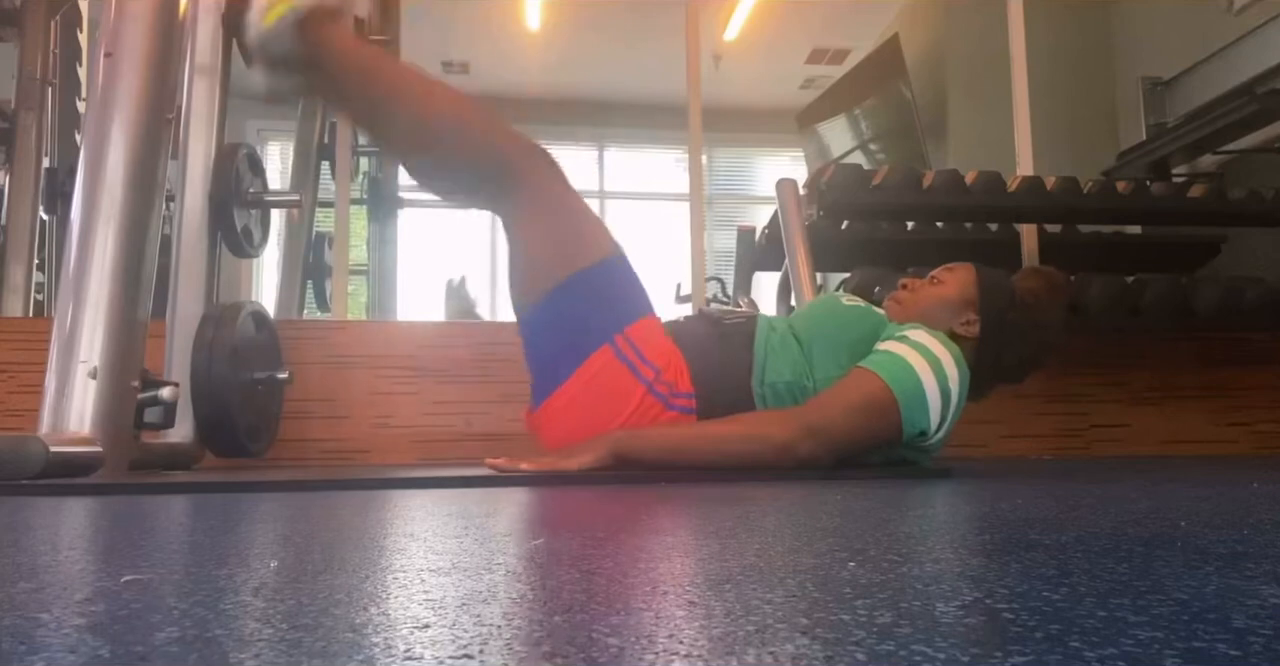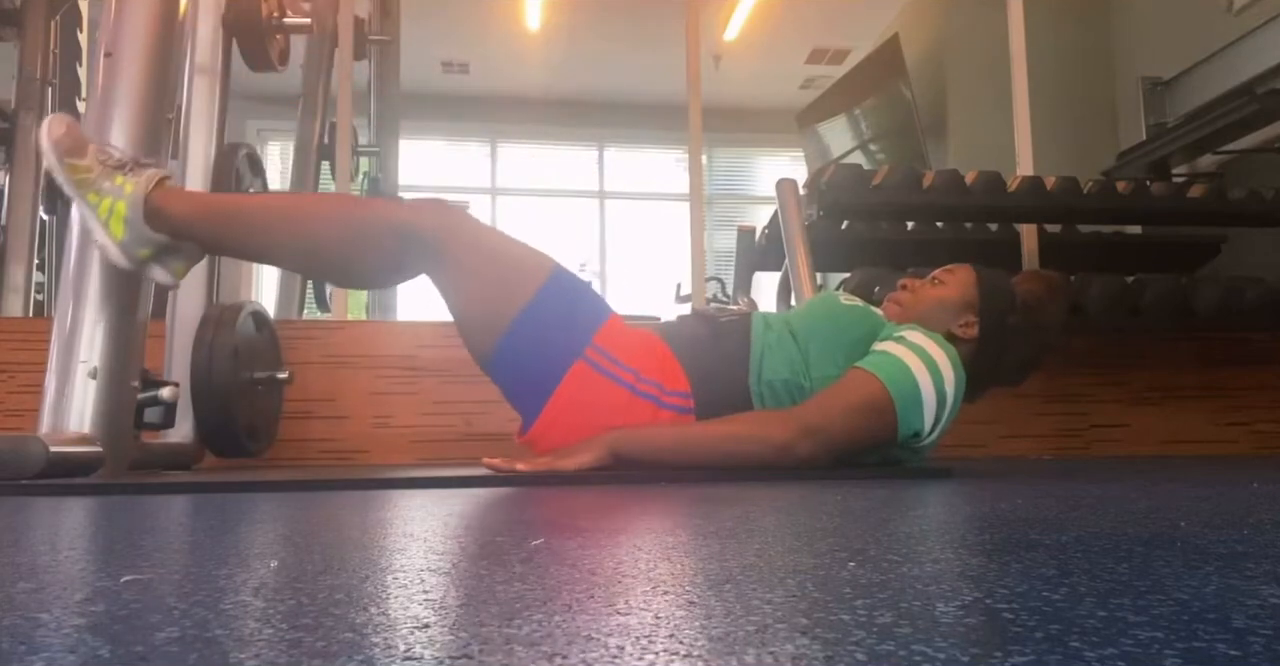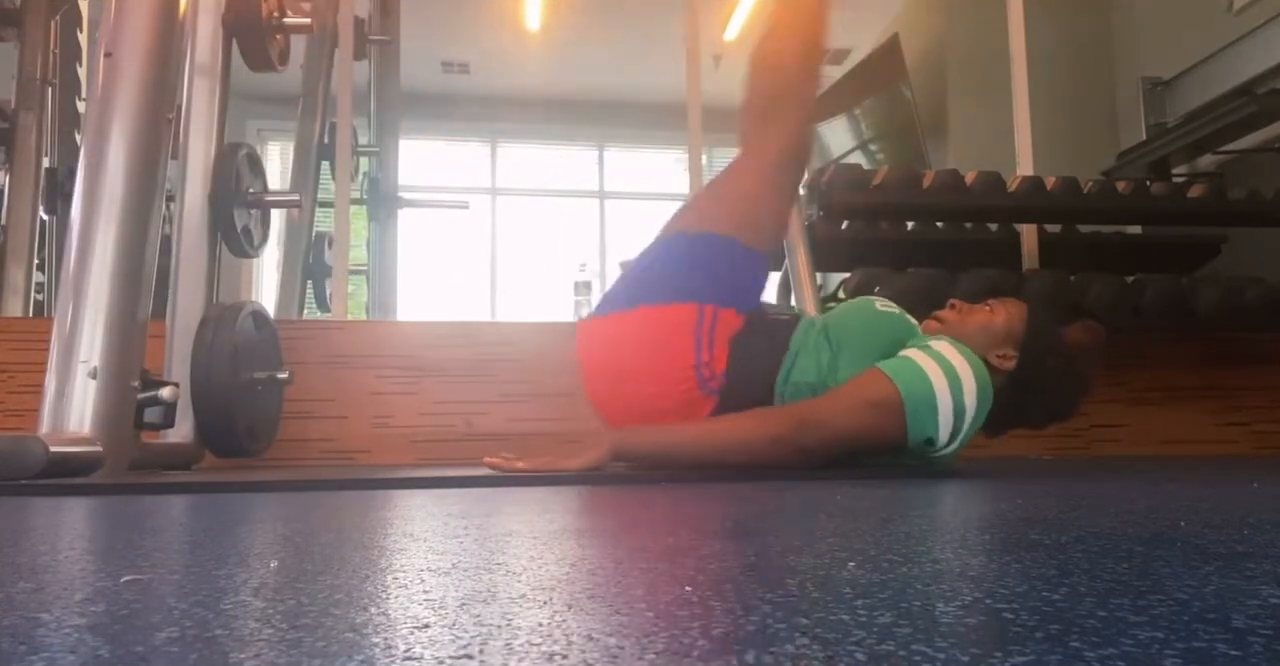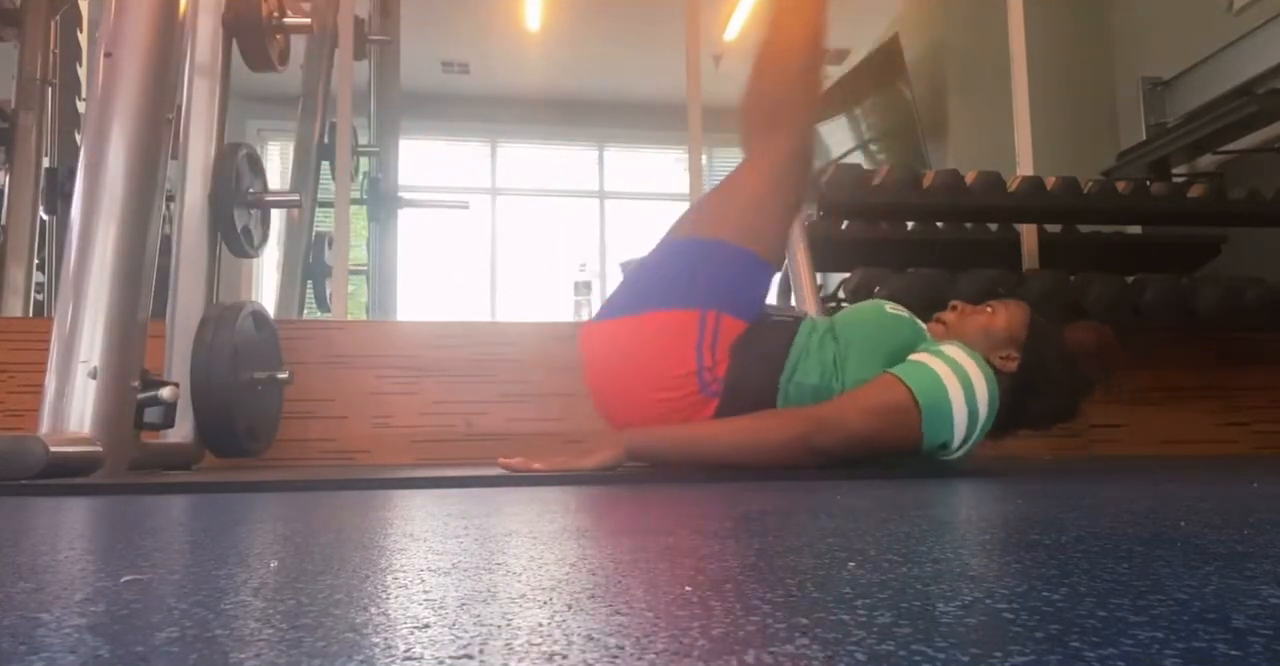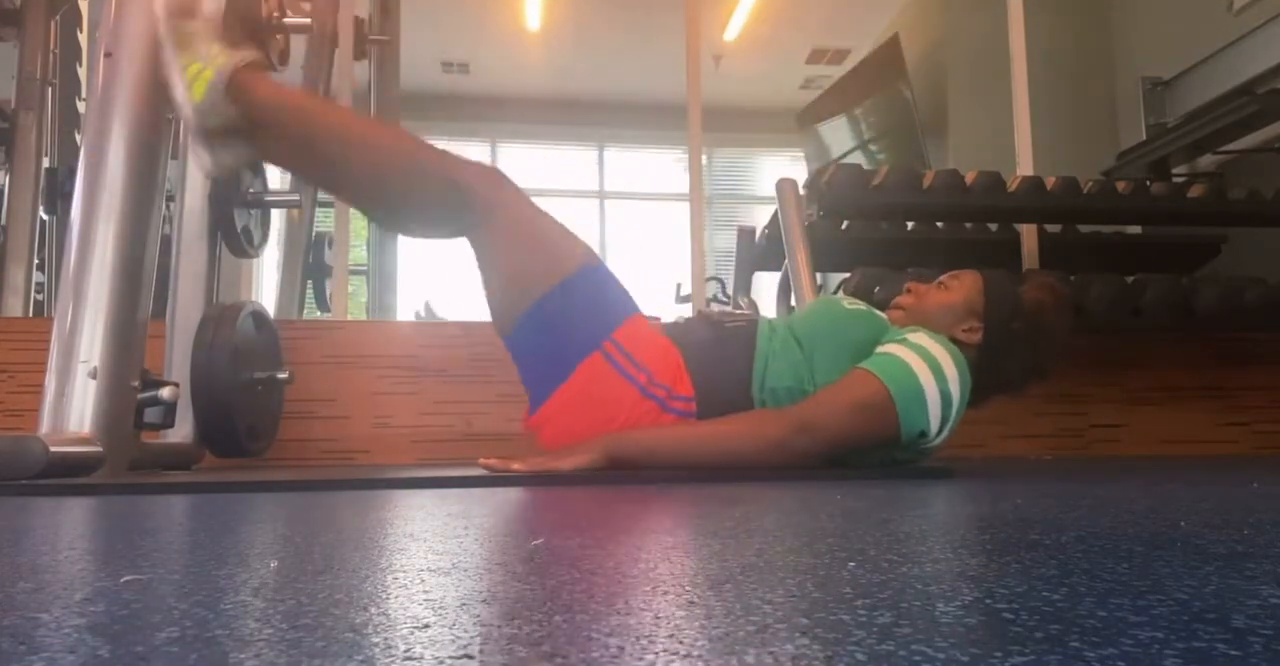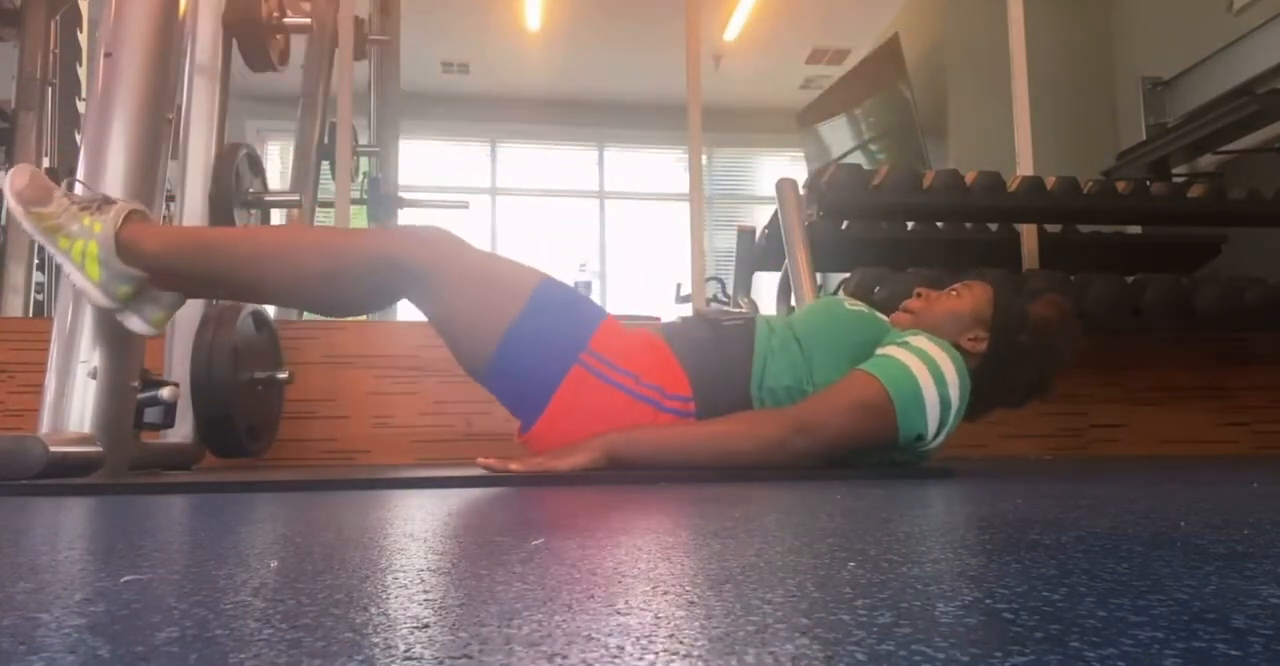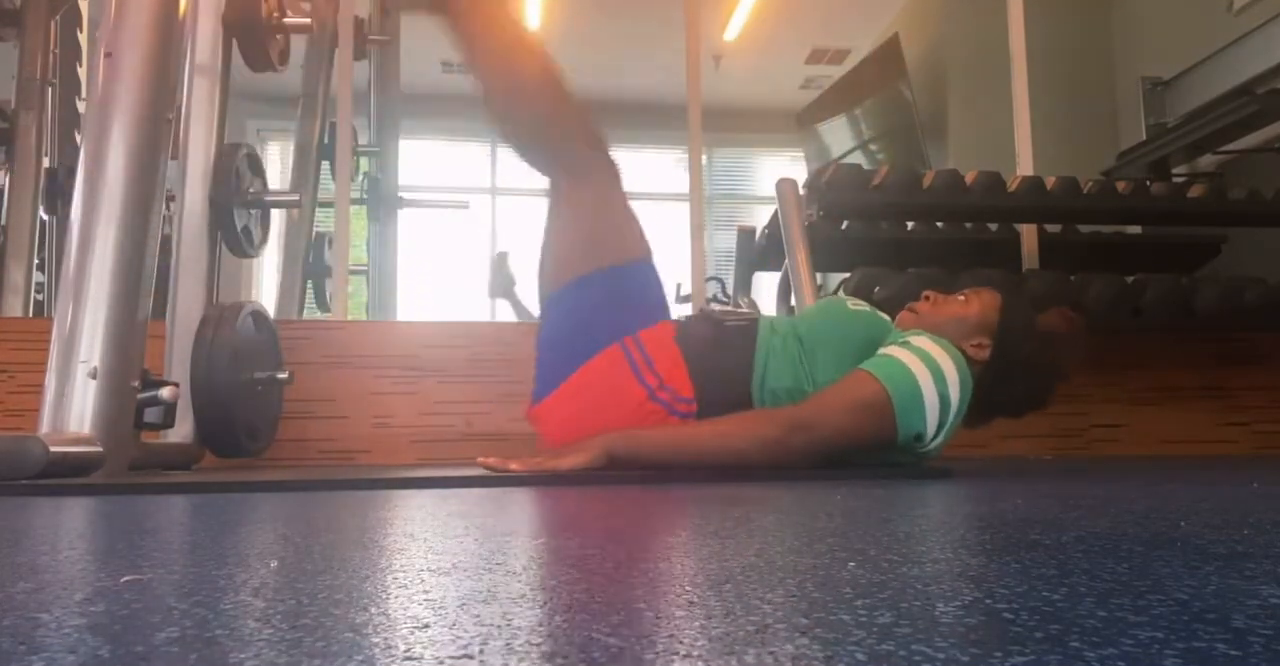
dt=0.7s
person 1, frame 1
left shoulder: (929, 366)
right shoulder: (900, 352)
left elbow: (800, 437)
left wrist: (610, 446)
left hip: (640, 399)
right hip: (652, 374)
left knee: (521, 173)
right knee: (518, 184)
person 1, frame 2
left shoulder: (927, 366)
right shoulder: (895, 347)
left elbow: (799, 435)
left wrist: (609, 442)
left hip: (638, 400)
right hip: (647, 378)
left knee: (435, 225)
right knee: (438, 231)
left ankle: (151, 205)
right ankle: (173, 217)
person 1, frame 3
left shoulder: (952, 375)
right shoulder: (940, 363)
left elbow: (804, 431)
left wrist: (614, 445)
left hip: (666, 361)
right hip: (677, 362)
left knee: (778, 139)
person 1, frame 4
left shoulder: (961, 379)
right shoulder: (945, 363)
left elbow: (820, 434)
left wrist: (629, 443)
right hip: (686, 366)
left knee: (783, 150)
person 1, frame 5
left shoulder: (929, 369)
right shoulder: (896, 349)
left elbow: (798, 434)
left wrist: (608, 447)
left hip: (650, 401)
right hip: (662, 377)
left knee: (481, 193)
right knee: (485, 206)
left ankle: (233, 86)
right ankle: (246, 116)
person 1, frame 6
left shoulder: (930, 371)
right shoulder: (897, 352)
left elbow: (799, 435)
left wrist: (603, 448)
left hip: (642, 399)
right hip: (652, 377)
left knee: (418, 250)
right knee: (426, 255)
left ankle: (128, 245)
right ankle: (144, 258)
person 1, frame 7
left shoulder: (931, 370)
right shoulder: (908, 349)
left elbow: (797, 431)
left wrist: (599, 445)
left hip: (634, 399)
right hip: (652, 379)
left knee: (579, 162)
